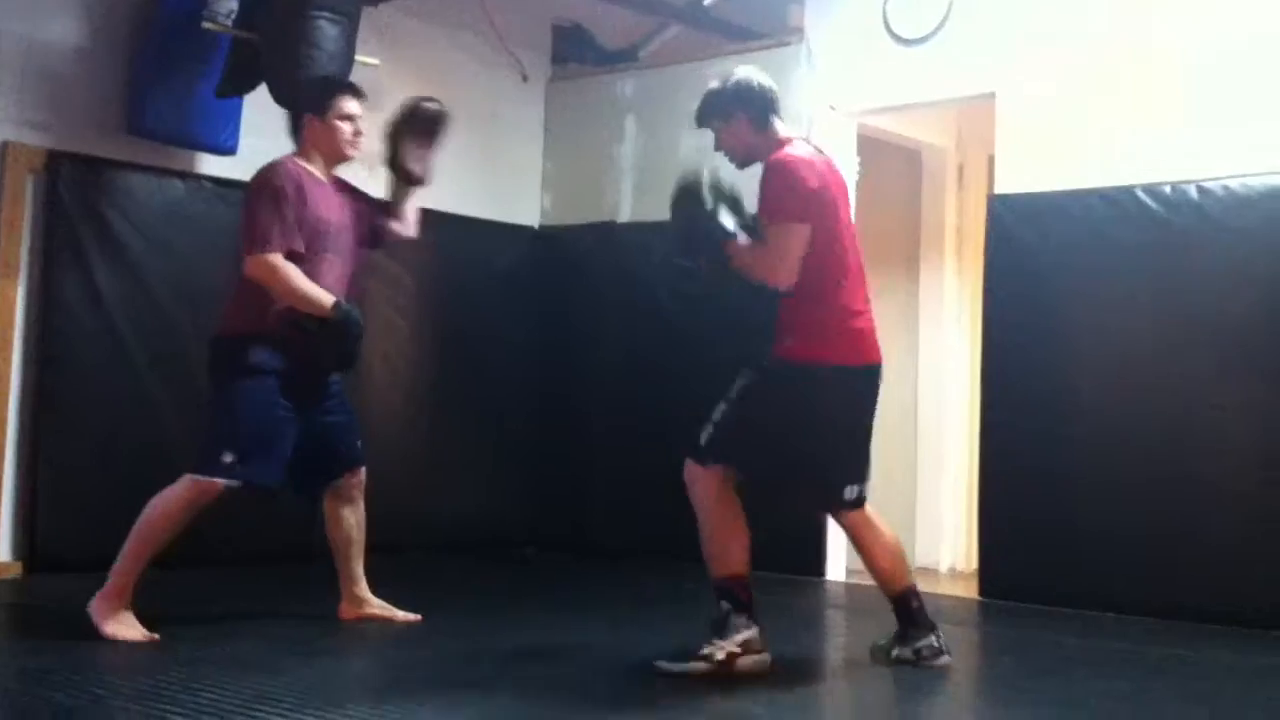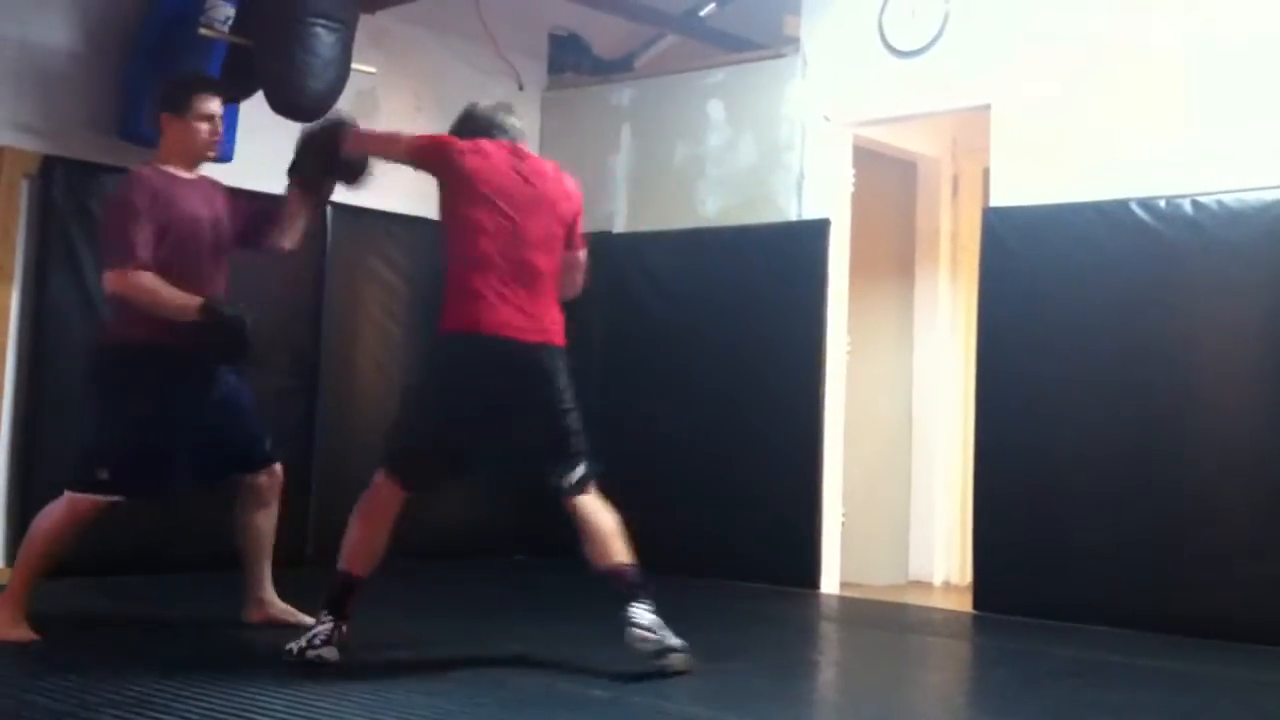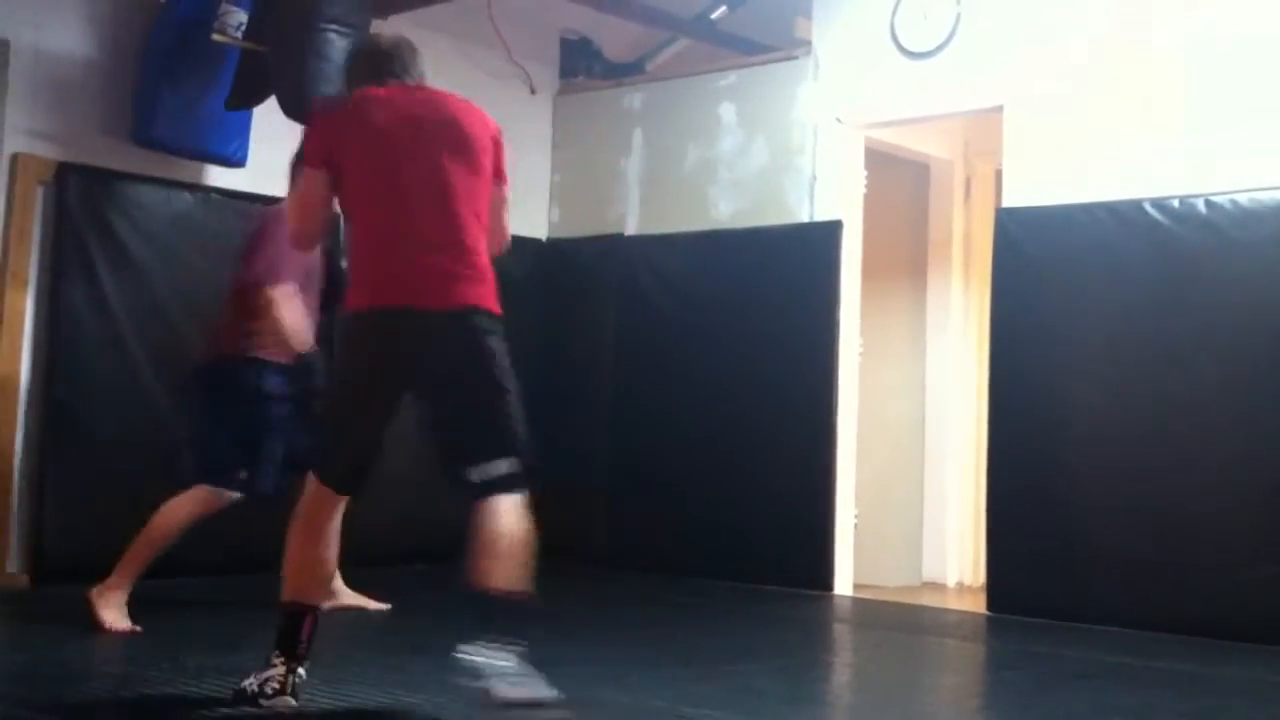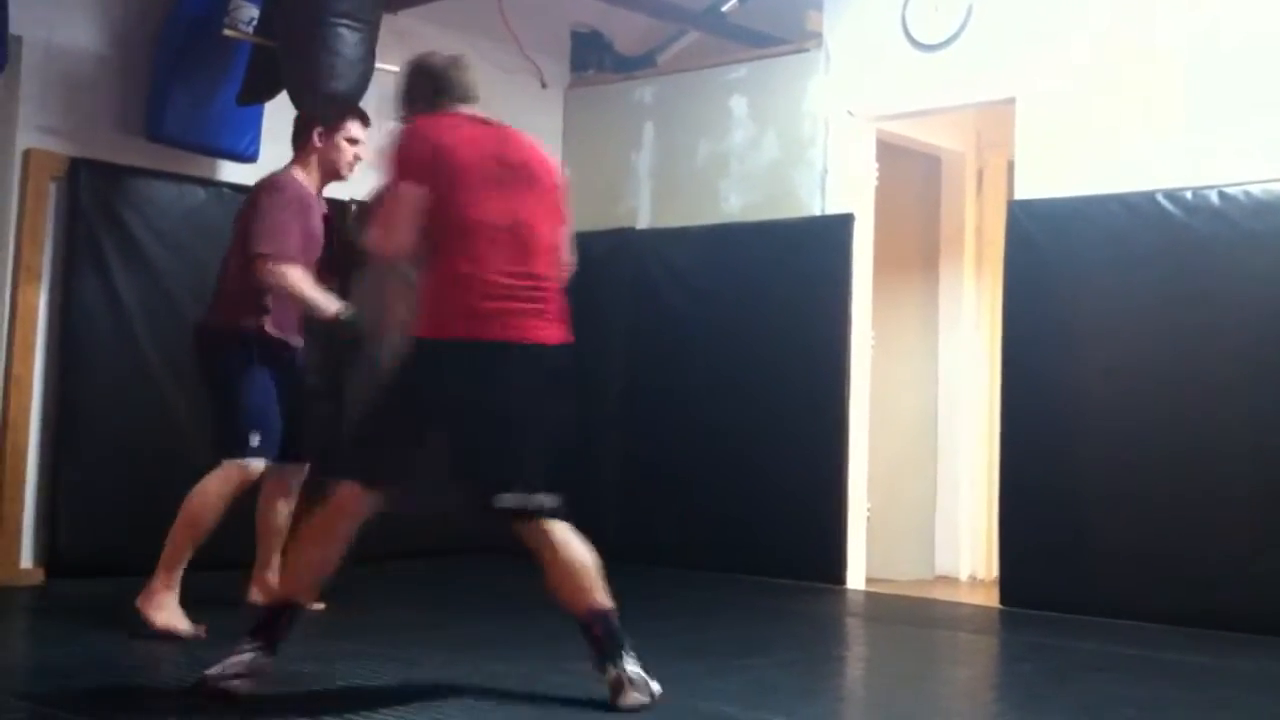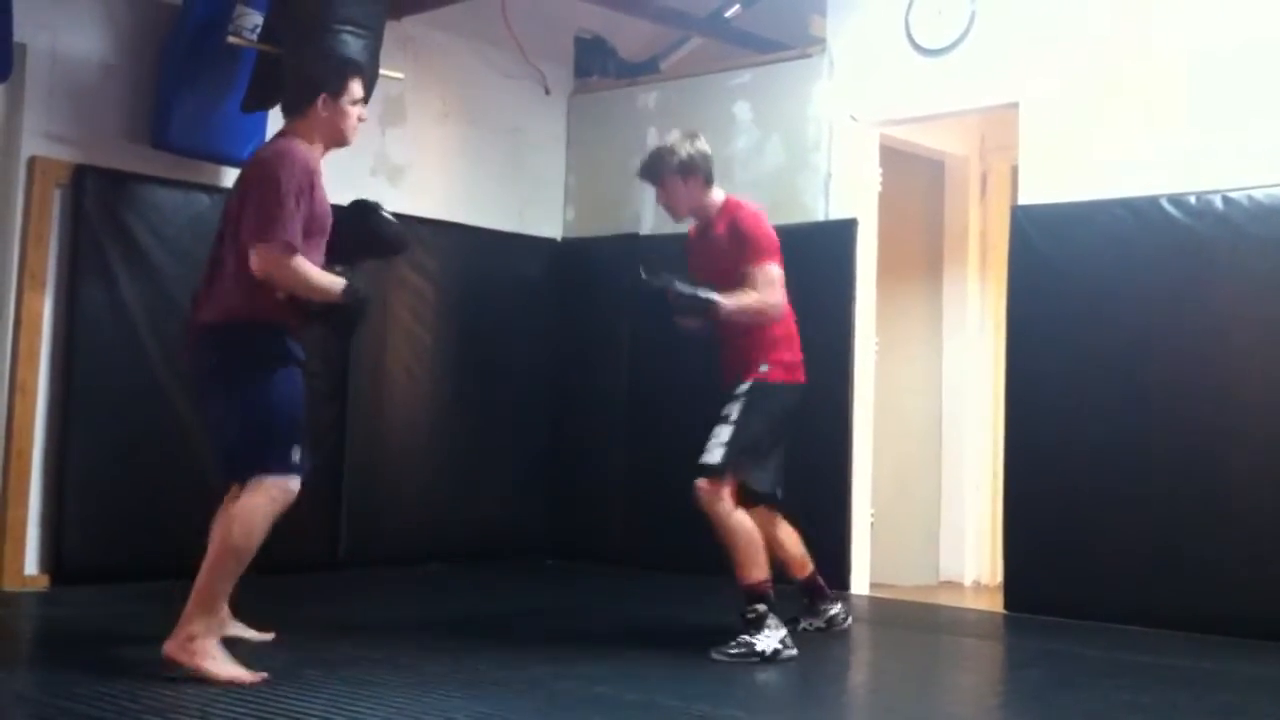
dt=1s
person 1, frame 1
left shoulder: (785, 167)
right shoulder: (813, 162)
left elbow: (779, 272)
left wrist: (728, 239)
right wrist: (744, 237)
left hip: (812, 360)
right hip: (854, 358)
left knee: (704, 472)
right knee: (847, 506)
left ankle: (739, 627)
right ankle: (920, 631)
person 1, frame 2
left shoulder: (457, 153)
right shoulder: (564, 186)
left elbow: (361, 143)
left wrist: (347, 138)
left hip: (467, 345)
right hip: (540, 351)
left knee: (390, 484)
right knee: (582, 493)
left ankle: (333, 621)
right ankle: (639, 612)
person 1, frame 3
left shoulder: (337, 117)
right shoulder: (475, 117)
left elbow: (302, 229)
left hip: (376, 317)
right hip: (464, 315)
left knee: (326, 491)
right knee: (502, 490)
left ankle: (288, 663)
right ankle: (498, 641)
person 1, frame 4
left shoulder: (425, 140)
right shoulder: (537, 154)
left elbow: (391, 241)
left wrist: (380, 215)
left hip: (457, 341)
right hip: (539, 346)
left knee: (354, 493)
right knee: (539, 517)
left ankle: (261, 646)
right ankle: (618, 659)
person 1, frame 5
left shoulder: (745, 221)
right shoulder: (699, 237)
left elbow: (771, 304)
right elbow: (703, 312)
left wrist: (703, 300)
right wrist: (678, 301)
left hip: (769, 376)
right hip: (755, 378)
left knee: (716, 487)
right knee: (756, 504)
left ankle: (765, 625)
right ankle: (824, 603)
person 2, frame 1
left shoulder: (341, 195)
right shoulder: (282, 179)
left elbow: (401, 227)
right elbow: (263, 264)
left wrist: (410, 168)
right wrist: (332, 310)
left hip: (311, 361)
right hip: (261, 355)
left knee: (348, 474)
right knee: (212, 478)
left ankle: (356, 596)
right ankle: (112, 598)
person 2, frame 2
left shoulder: (215, 194)
right shoulder: (141, 187)
left elbow: (280, 237)
right elbow: (121, 279)
left wrist: (308, 187)
right wrist: (202, 311)
left hip: (204, 364)
right hip: (142, 365)
left knee: (264, 473)
right knee: (92, 494)
left ankle: (262, 600)
person 2, frame 3
right shoulder: (285, 223)
right elbow: (275, 298)
right wrist: (307, 363)
left hip: (280, 375)
right hip: (252, 372)
right knee: (219, 489)
left ankle: (333, 588)
right ankle: (114, 589)
person 2, frame 4
left shoulder: (311, 199)
right shoulder: (283, 190)
right elbow: (276, 269)
right wrist: (338, 311)
left hip: (276, 347)
right hip: (241, 344)
left knee: (290, 466)
right knee: (245, 464)
left ankle: (265, 580)
right ankle: (161, 592)
person 2, frame 5
left shoulder: (282, 160)
right shoulder: (291, 163)
right elbow: (270, 262)
left wrist: (332, 270)
right wrist: (341, 289)
left hip: (233, 336)
right hip: (250, 338)
left knee: (251, 482)
right knee: (276, 483)
left ankle: (215, 612)
right ankle: (193, 634)
